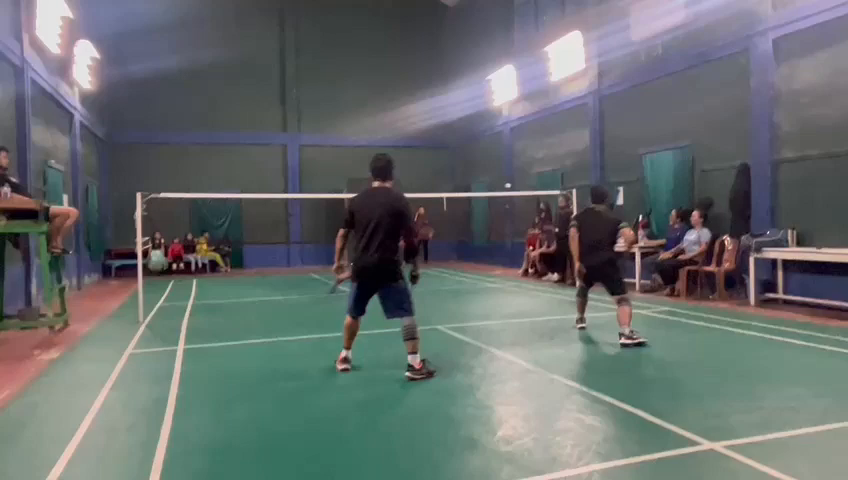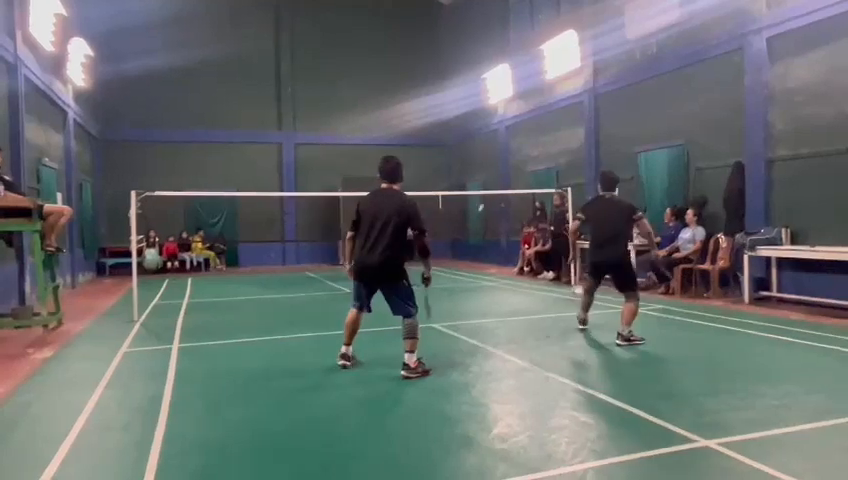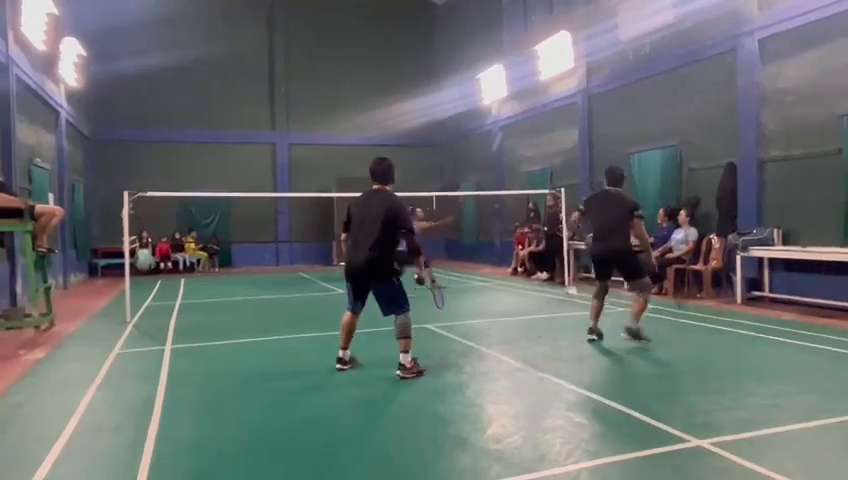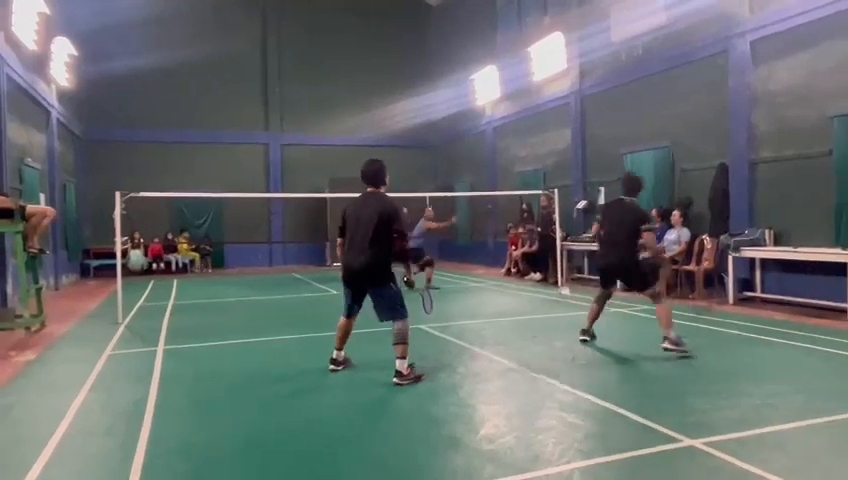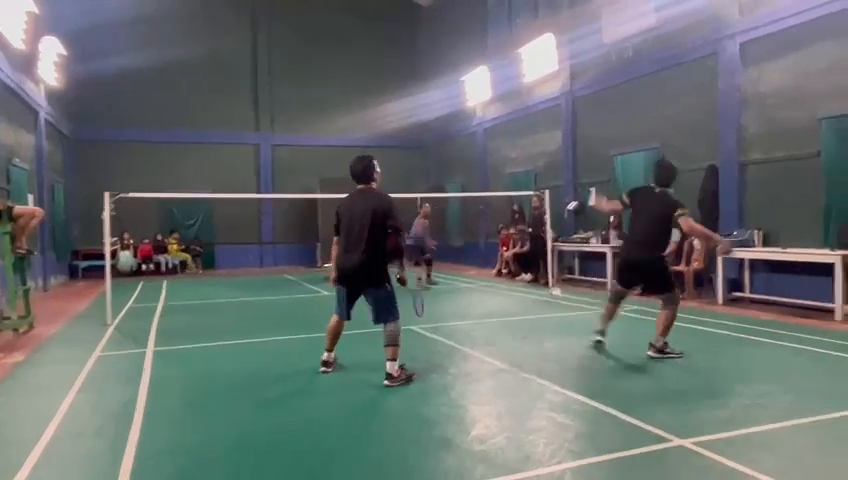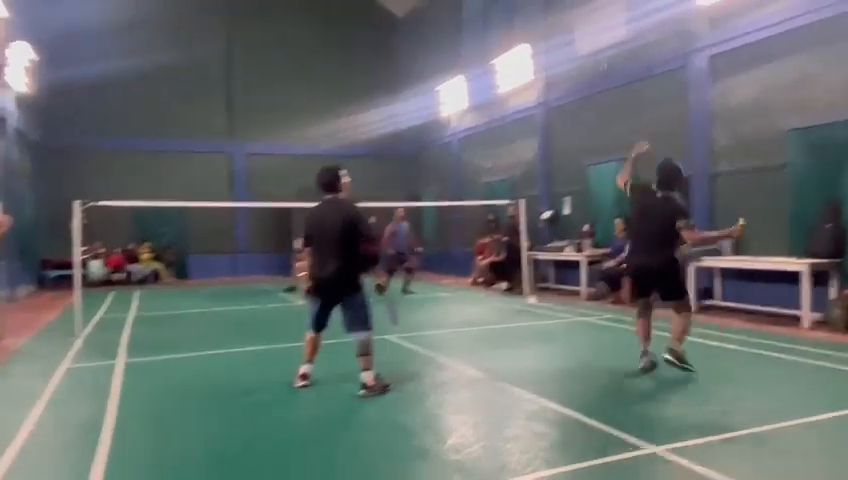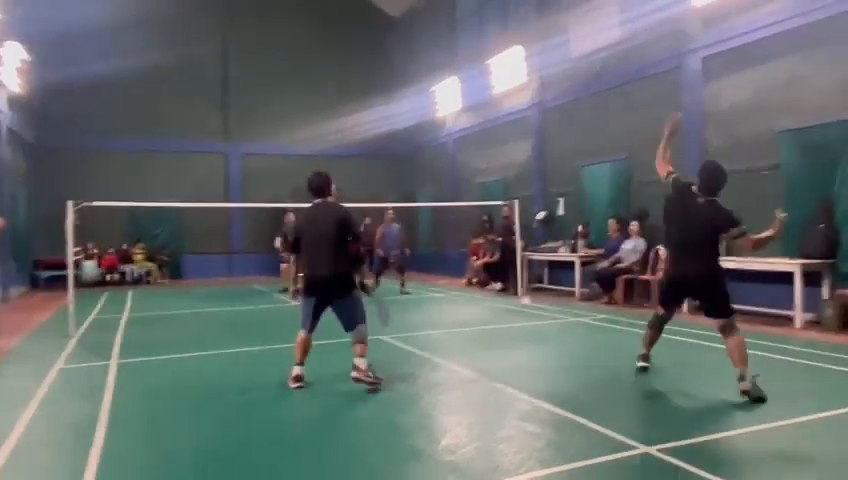
dt=0.2s
person 1, frame 1
left shoulder: (358, 200)
right shoulder: (398, 201)
left elbow: (343, 234)
right elbow: (409, 239)
left wrist: (338, 260)
right wrist: (414, 267)
left hip: (361, 268)
right hip: (387, 268)
left knee: (354, 313)
right knee: (406, 313)
left ankle: (344, 357)
right ankle: (414, 364)
person 1, frame 2
left shoulder: (365, 201)
right shoulder: (406, 203)
left elbow: (350, 236)
right elbow: (420, 240)
left wrist: (349, 262)
right wrist: (427, 269)
left hip: (363, 266)
right hip: (390, 267)
left knee: (357, 309)
right knee: (409, 312)
left ankle: (345, 353)
right ankle: (410, 363)
person 1, frame 3
left shoulder: (356, 203)
right shoulder: (395, 203)
left elbow: (344, 238)
right elbow: (409, 240)
right wrist: (419, 267)
left hip: (354, 267)
right hip: (379, 266)
left knee: (353, 311)
right knee: (401, 311)
left ankle: (343, 356)
right ankle: (406, 363)
person 1, frame 4
left shoulder: (352, 206)
right shoulder: (389, 205)
left elbow: (340, 243)
right elbow: (400, 243)
left hip: (351, 270)
right hip: (377, 270)
left knee: (348, 314)
right knee: (399, 316)
left ankle: (337, 357)
right ankle: (402, 369)
person 1, frame 5
left shoulder: (344, 204)
right shoulder: (383, 201)
left elbow: (337, 241)
right elbow: (394, 240)
left wrist: (336, 269)
right wrist: (401, 269)
left hip: (346, 269)
right hip: (373, 270)
left knee: (340, 315)
right knee: (390, 318)
left ankle: (327, 358)
right ankle: (393, 370)
person 1, frame 6
left shoulder: (313, 215)
right shoulder: (351, 210)
left elbow: (309, 252)
right elbow: (368, 248)
left wrist: (310, 279)
right wrist: (370, 269)
left hip: (321, 280)
right hip: (347, 279)
left knee: (315, 328)
right knee: (362, 328)
left ankle: (304, 372)
right ankle: (368, 380)
person 1, frame 7
left shoulder: (302, 219)
right shoulder: (341, 213)
left elbow: (296, 256)
right elbow: (356, 248)
right wrist: (361, 275)
left hip: (313, 280)
right hip: (340, 278)
left knee: (307, 328)
right knee: (357, 323)
left ankle: (297, 373)
right ankle: (360, 367)
person 2, frame 1
left shoulder: (580, 217)
right shoulder: (613, 219)
left elbow: (573, 237)
right elbow: (630, 237)
left wrist: (577, 262)
left hip: (587, 263)
right hip: (607, 262)
left knee: (582, 289)
right knee: (623, 300)
left ankle: (580, 319)
right ankle: (626, 333)
person 2, frame 2
left shoulder: (590, 206)
right shoulder: (627, 207)
left elbow: (573, 228)
right elbow: (647, 231)
left wrist: (573, 250)
right wrist: (653, 246)
left hip: (596, 256)
right hip: (618, 257)
left knee: (590, 286)
right knee: (632, 296)
left ankle: (582, 318)
right ankle: (625, 333)
person 2, frame 3
left shoulder: (592, 200)
right shoulder: (630, 203)
left elbow: (574, 219)
right elbow: (640, 233)
left hip: (597, 250)
right hip: (620, 250)
left knee: (601, 288)
right knee: (643, 286)
left ankle: (593, 329)
right ankle: (633, 327)
person 2, frame 4
left shoulder: (608, 207)
right shoulder: (640, 214)
left elbow: (595, 232)
right elbow: (650, 243)
left hip: (605, 260)
right hip: (627, 261)
left knee: (603, 294)
right knee: (658, 296)
left ankle: (586, 331)
right ankle: (670, 339)
person 2, frame 5
left shoulder: (637, 194)
right shoulder: (672, 203)
left elbow: (611, 208)
right elbow: (689, 227)
left wrist: (600, 204)
right wrist: (716, 239)
left hip: (628, 255)
right hip: (652, 259)
left knee: (617, 294)
right knee: (671, 300)
left ankle: (601, 331)
right ankle: (658, 345)
person 2, frame 6
left shoulder: (641, 193)
right shoulder: (676, 208)
left elbow: (621, 179)
right elbow: (692, 238)
left wrist: (634, 156)
right wrist: (727, 233)
left hip: (637, 263)
right hip: (664, 264)
left knee: (644, 308)
right knee: (682, 309)
left ankle: (646, 354)
right ankle: (674, 348)
person 2, frame 7
left shoulder: (680, 192)
right shoulder: (721, 215)
left elbow: (662, 164)
right elbow: (750, 244)
left wrist: (669, 133)
right wrist: (774, 231)
left hip: (677, 272)
right hip: (707, 275)
left knee: (660, 315)
right knee: (728, 328)
left ankle: (644, 356)
right ankle: (746, 379)
